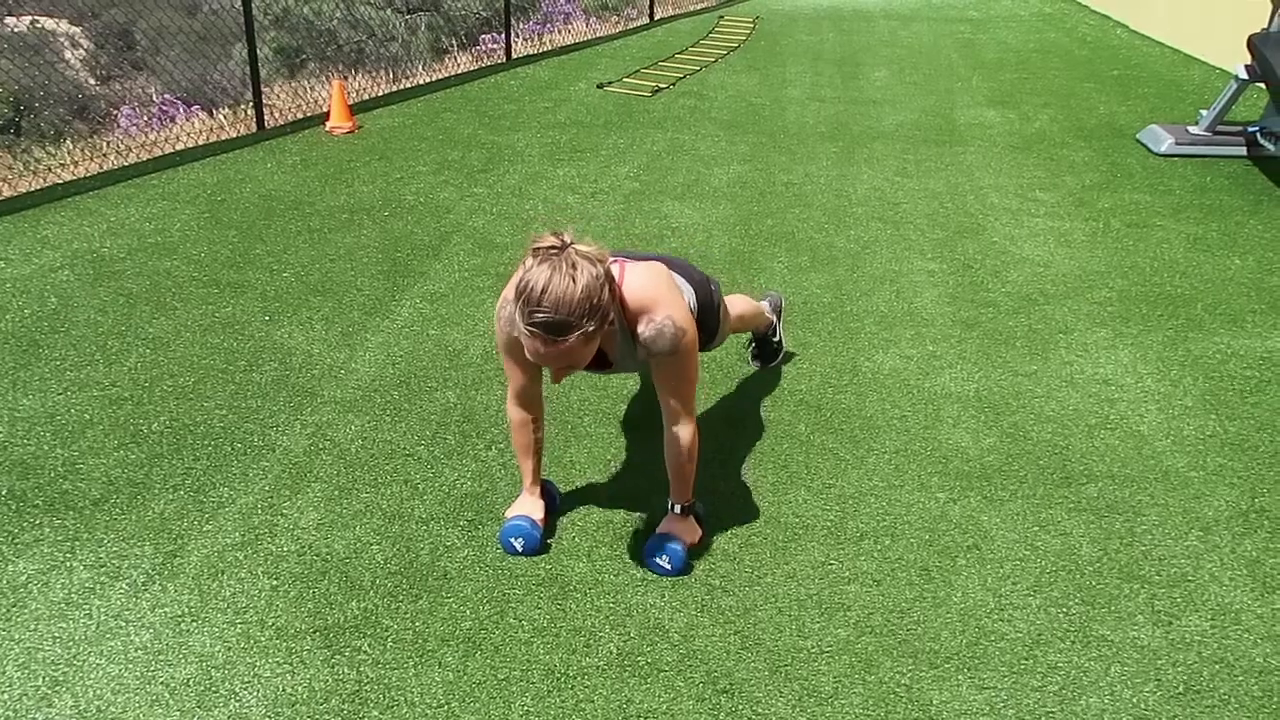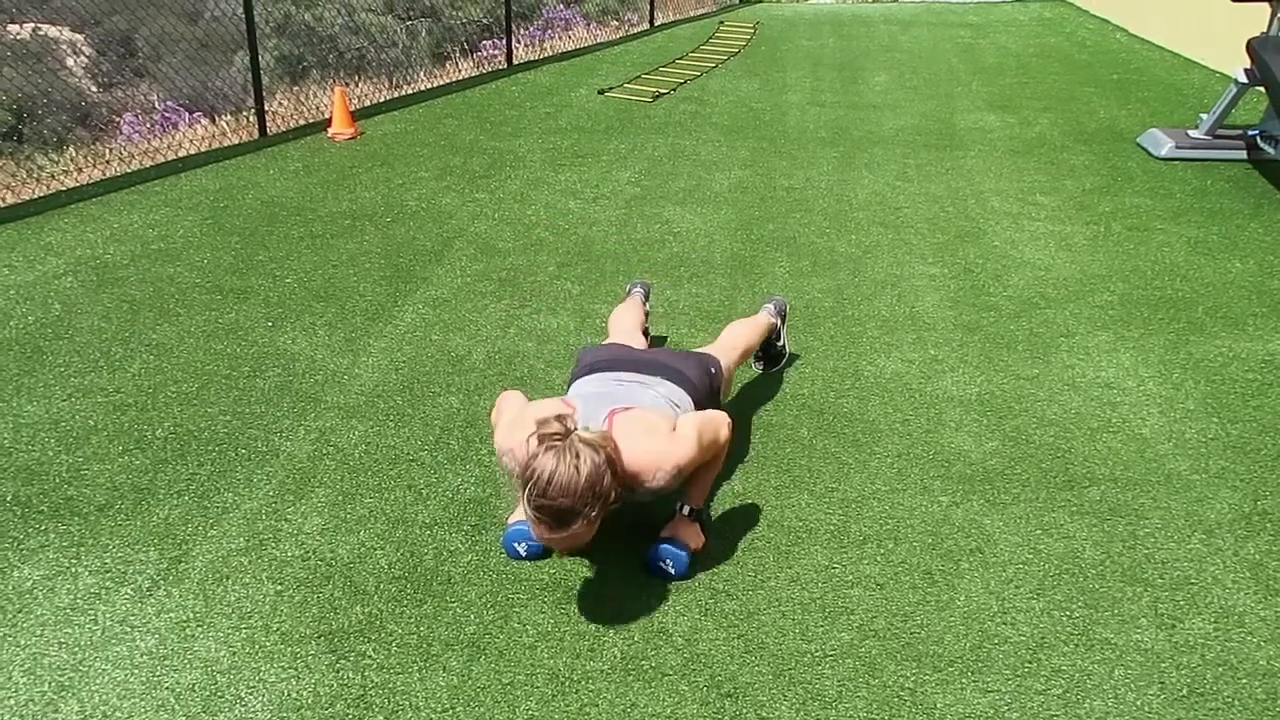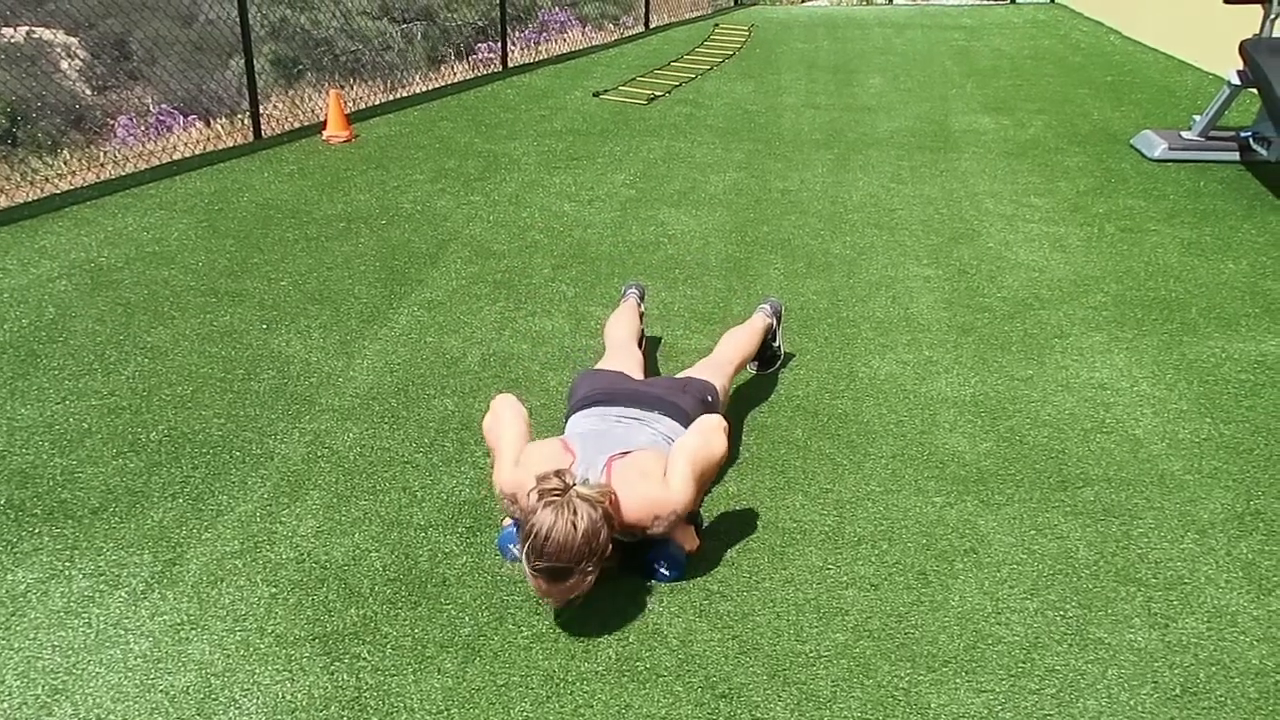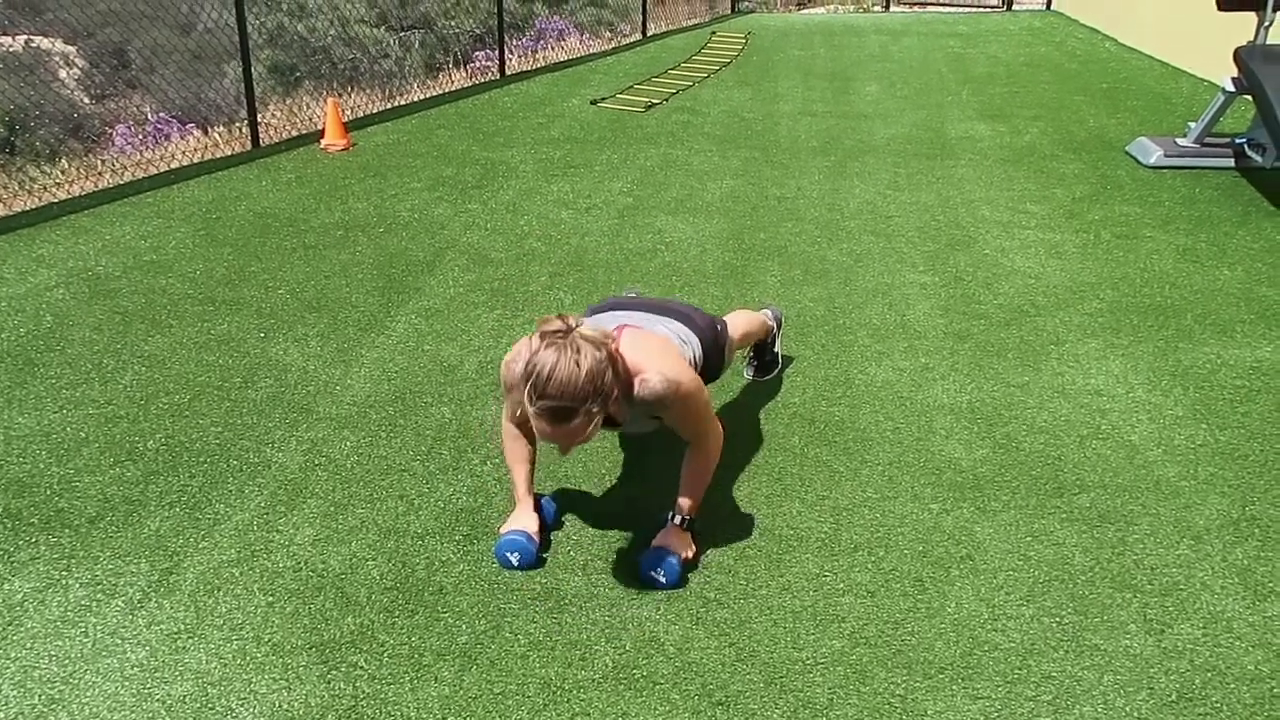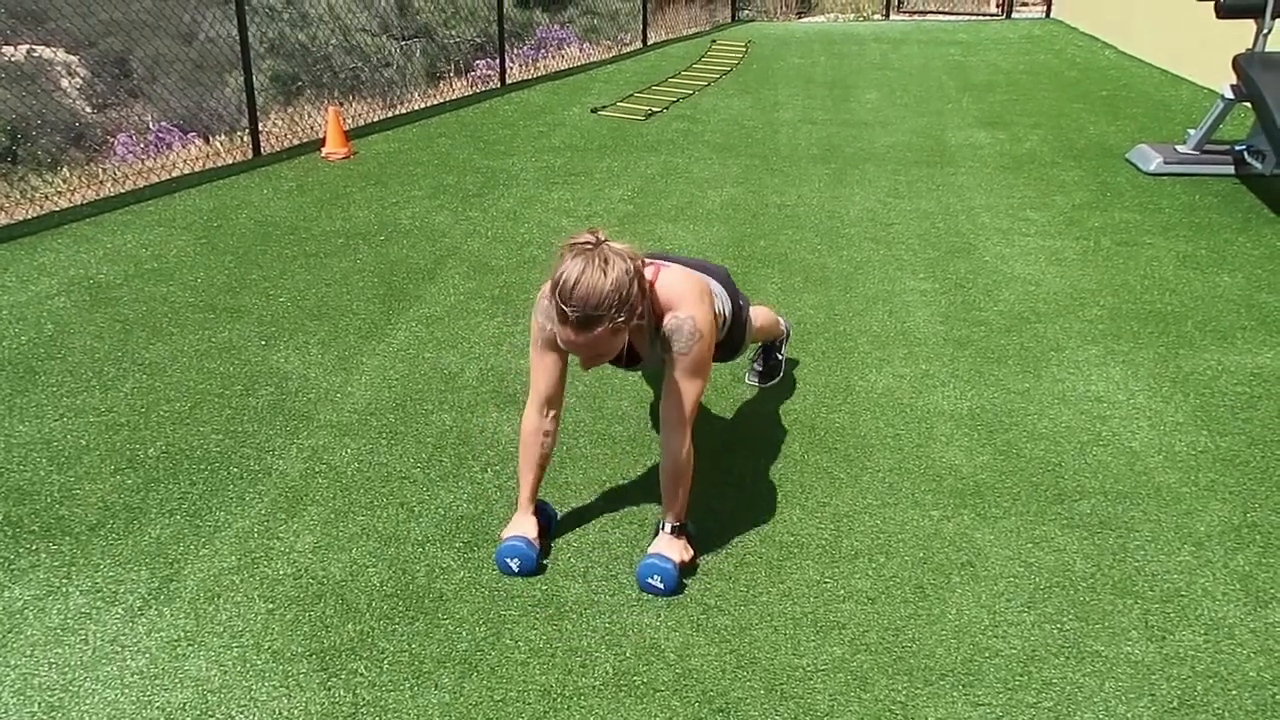
dt=0.5s
person 1, frame 1
left shoulder: (660, 319)
right shoulder: (514, 309)
left elbow: (680, 421)
right elbow: (523, 406)
left wrist: (680, 510)
right wrist: (530, 491)
left hip: (683, 285)
right hip: (617, 276)
left knee: (731, 314)
left ankle: (766, 318)
person 1, frame 2
left shoulder: (659, 462)
right shoulder: (519, 450)
left elbow: (721, 428)
right elbow: (506, 404)
left wrist: (690, 514)
right wrist: (527, 503)
left hip: (675, 382)
right hip: (598, 368)
left knee: (726, 351)
right knee: (622, 338)
left ankle: (770, 317)
right ankle: (637, 297)
person 1, frame 3
left shoulder: (653, 509)
right shoulder: (520, 488)
left elbow: (715, 428)
right elbow: (503, 404)
left hip: (674, 412)
right hip: (597, 399)
left knee: (720, 363)
right knee: (620, 352)
left ankle: (764, 317)
right ankle: (633, 299)
person 1, frame 4
left shoulder: (660, 380)
right shoulder: (521, 365)
left elbow: (709, 440)
right elbow: (514, 423)
left wrist: (680, 523)
right wrist: (524, 506)
left hip: (684, 330)
right hip: (610, 313)
left knee: (728, 333)
left ankle: (766, 322)
person 1, frame 5
left shoulder: (683, 317)
right shoulder: (557, 302)
left elbow: (676, 434)
right elbow: (543, 410)
left wrist: (673, 530)
right wrist: (525, 509)
left hip: (714, 298)
left knee: (747, 327)
left ankle: (775, 331)
